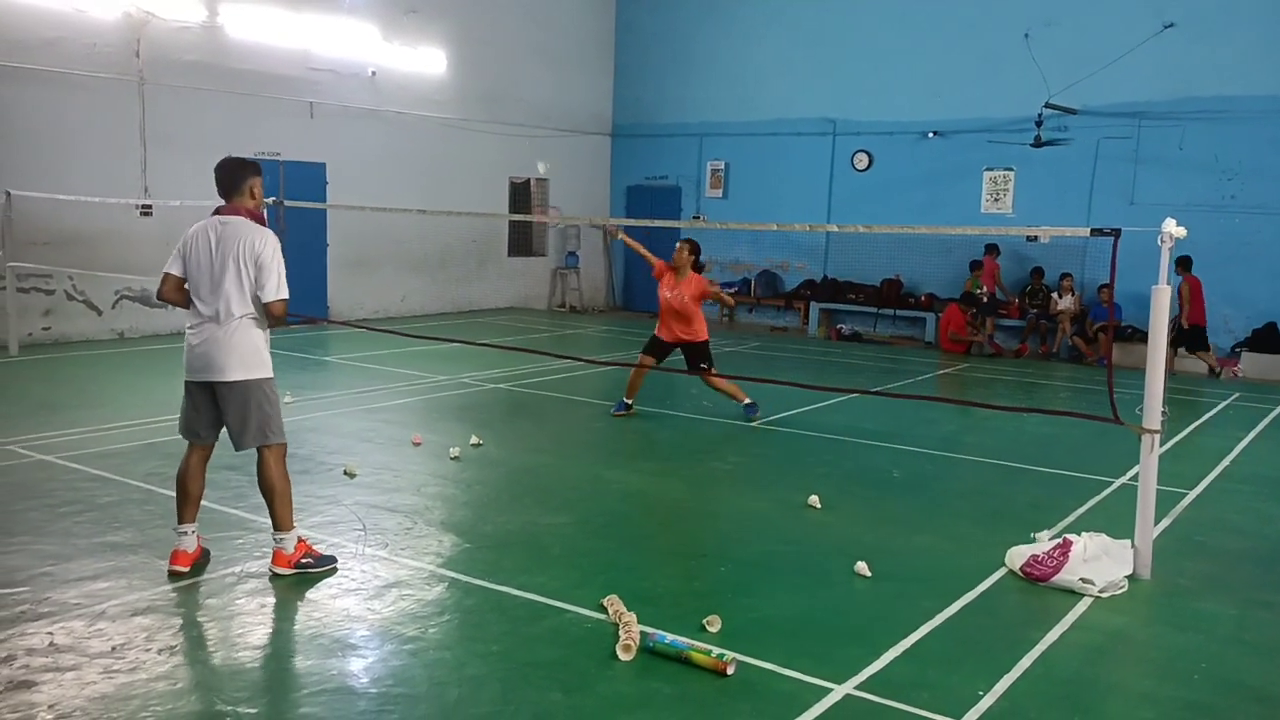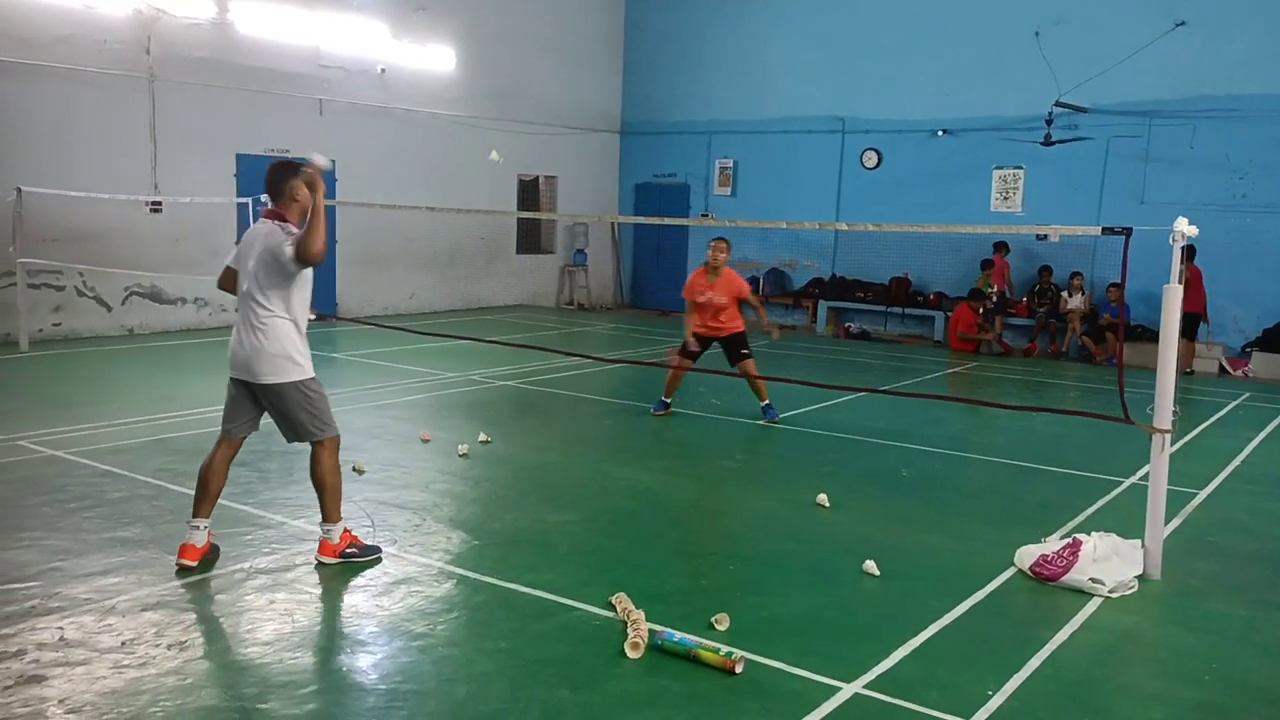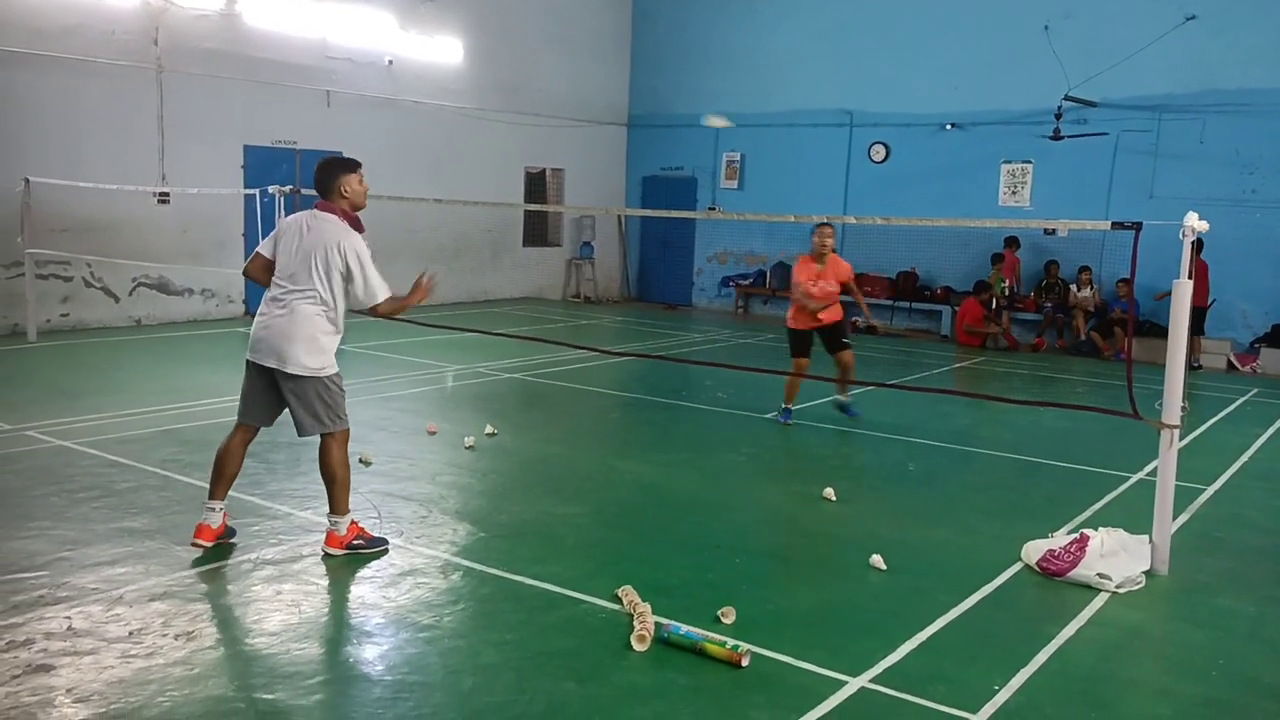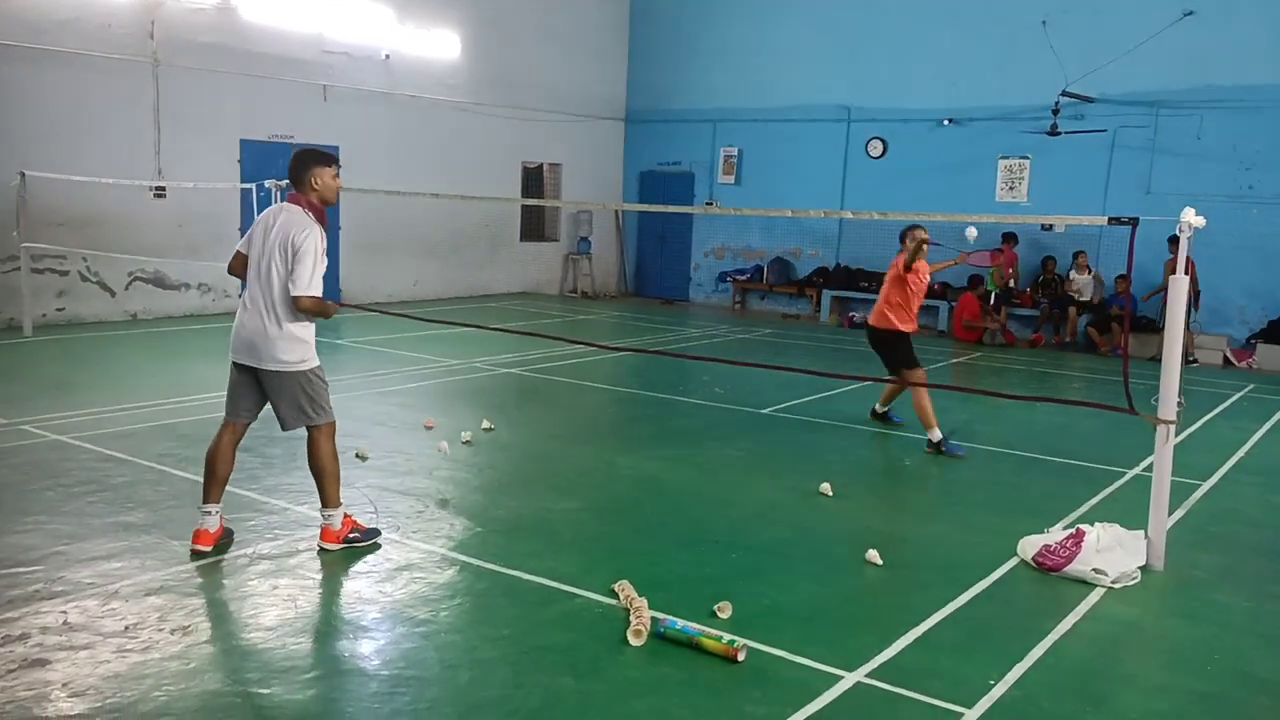
dt=0.4s
person 1, frame 1
left shoulder: (195, 234)
right shoulder: (261, 238)
left elbow: (168, 292)
right elbow: (275, 308)
right wrist: (257, 312)
left hip: (200, 358)
right hip: (243, 361)
left knee: (198, 448)
right knee: (272, 449)
left ankle: (185, 546)
right ankle: (287, 548)
person 1, frame 2
left shoulder: (256, 232)
right shoulder: (282, 236)
left elbow: (227, 282)
right elbow: (310, 254)
right wrist: (315, 202)
left hip: (244, 359)
right hip: (281, 363)
left knee: (227, 442)
right knee: (326, 441)
left ankle: (195, 539)
right ankle: (333, 539)
person 1, frame 3
left shoulder: (292, 223)
right shoulder: (349, 241)
left elbow: (254, 270)
right elbow: (381, 307)
right wrist: (415, 296)
left hip: (263, 342)
right hip: (306, 352)
left knee: (245, 429)
right knee: (334, 435)
left ankle: (211, 521)
right ankle: (341, 531)
person 1, frame 4
left shoulder: (270, 215)
right shoulder: (308, 231)
left elbow: (236, 267)
right elbow: (304, 301)
right wrist: (329, 308)
left hip: (246, 342)
right hip: (287, 349)
left knee: (232, 428)
right knee: (322, 428)
left ankle: (208, 525)
right ankle: (335, 525)
person 2, frame 1
left shoulder: (699, 283)
right shoulder: (664, 270)
left elbow: (729, 302)
right elbow: (643, 251)
left wrist: (722, 297)
right wrist: (621, 236)
left hip: (693, 337)
right hip: (665, 334)
left knee: (711, 380)
right knee: (642, 364)
left ankle: (747, 403)
right ankle: (627, 402)
person 2, frame 2
left shoulder: (734, 280)
right shoulder: (696, 278)
left elbow: (756, 304)
right elbow: (690, 311)
left wrist: (768, 325)
right wrist: (689, 335)
left hip: (732, 330)
right hip: (702, 330)
left knee: (750, 370)
right knee: (678, 367)
left ankle: (766, 405)
right ankle: (665, 401)
person 2, frame 3
left shoulder: (841, 266)
right shoulder: (802, 264)
left elbow: (852, 289)
right elbow: (797, 295)
left wrist: (866, 312)
right wrist: (813, 305)
left hip: (832, 318)
right hip: (801, 320)
left knee: (847, 361)
right knee: (799, 368)
left ankle: (842, 398)
right ankle: (787, 407)
person 2, frame 4
left shoulder: (920, 266)
right shoulder: (904, 261)
right elbow: (911, 257)
left wrist: (955, 262)
right wrist: (916, 245)
left hip: (897, 331)
right hip: (886, 330)
left knee: (906, 379)
right knee: (917, 379)
left ankle: (880, 410)
right ankle: (936, 439)
